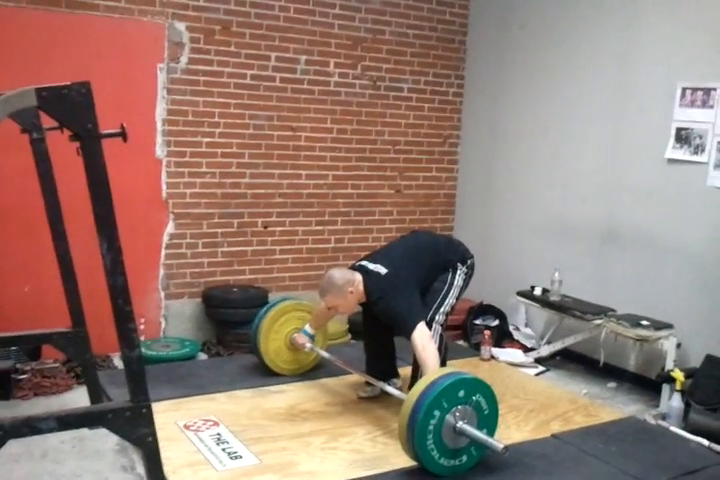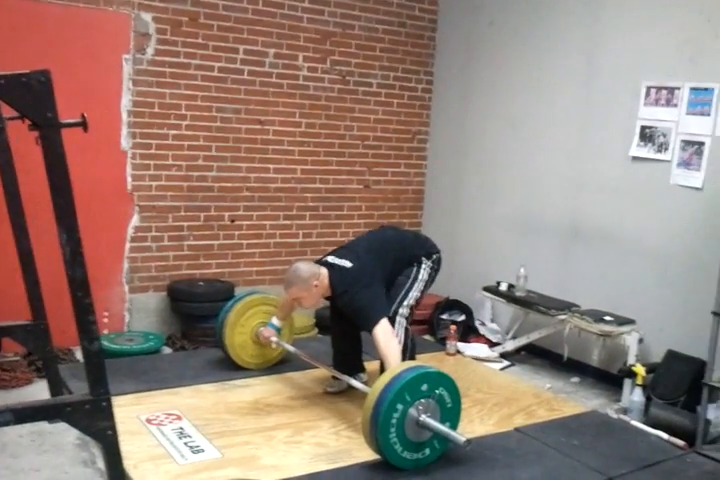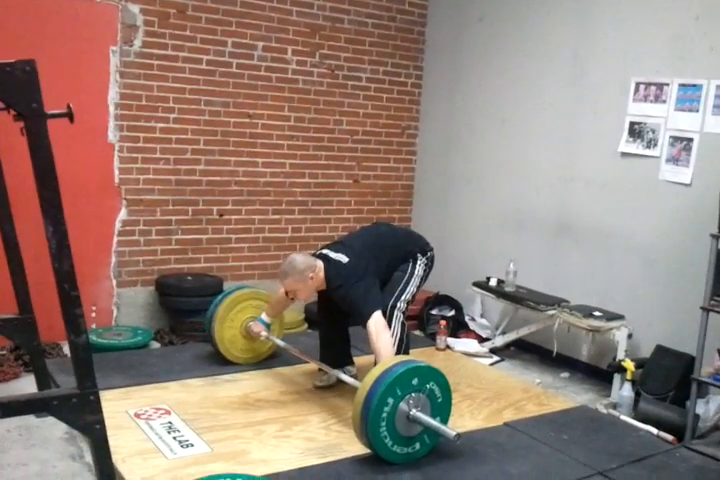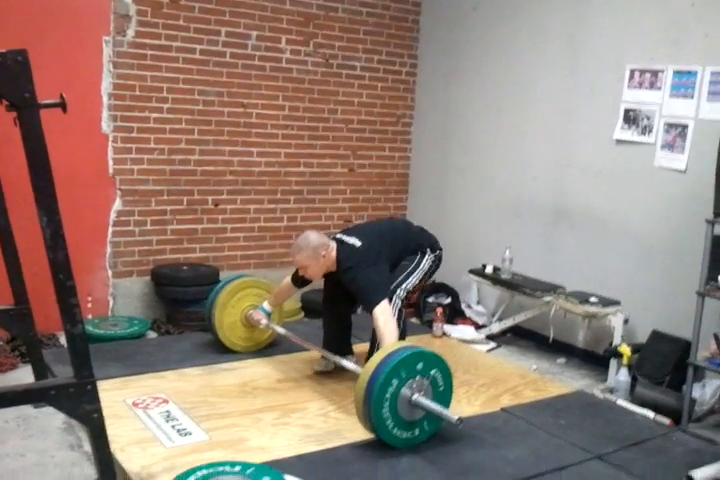
dt=0.4s
person 1, frame 1
left shoulder: (388, 293)
right shoulder: (351, 279)
left elbow: (422, 339)
right elbow: (326, 307)
right wrist: (307, 332)
left hip: (454, 263)
right hip: (420, 256)
left knee: (429, 322)
right knee: (374, 316)
right ankle: (384, 378)
person 1, frame 2
left shoulder: (353, 287)
right shoulder: (317, 273)
left elbow: (383, 333)
right elbow: (290, 298)
right wrist: (274, 325)
left hip: (421, 258)
right hip: (386, 254)
left knee: (394, 315)
right knee: (342, 311)
right ankle: (351, 372)
person 1, frame 3
left shoulder: (348, 281)
right shoulder: (313, 266)
left elbow: (377, 326)
right elbow: (284, 296)
right wrist: (263, 321)
left hip: (414, 256)
right hip: (379, 251)
left knee: (390, 309)
right knee: (330, 305)
right ankle: (340, 366)
person 1, frame 4
left shoulder: (358, 267)
right shoulder: (321, 253)
left elbow: (382, 313)
right elbow: (291, 283)
right wrist: (265, 309)
left hip: (422, 252)
right hip: (389, 249)
left knee: (388, 299)
right knee: (336, 293)
right ankle: (340, 354)
